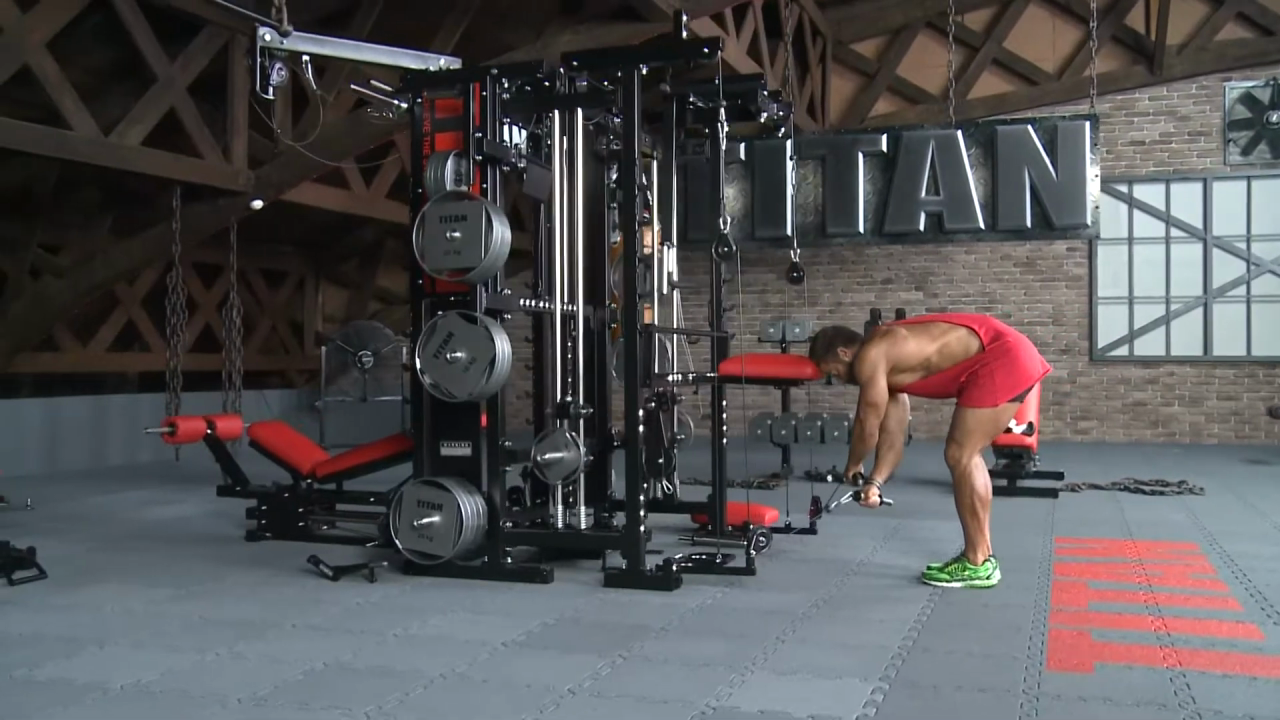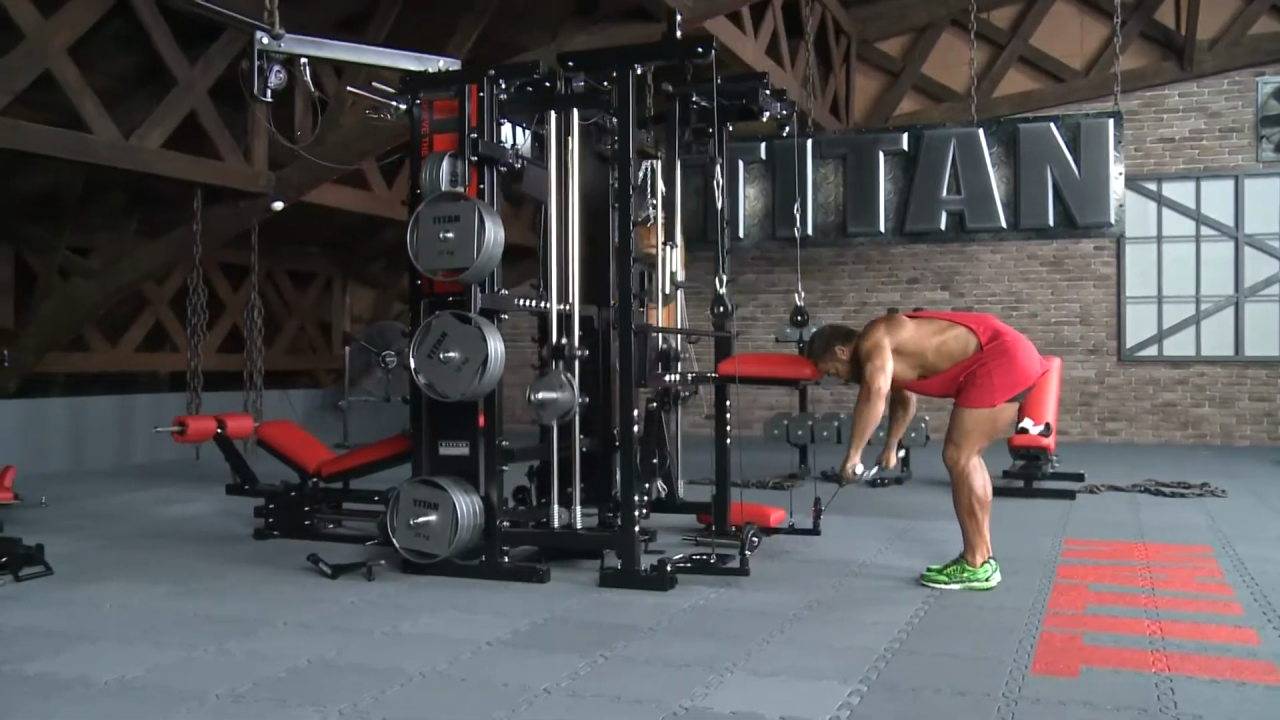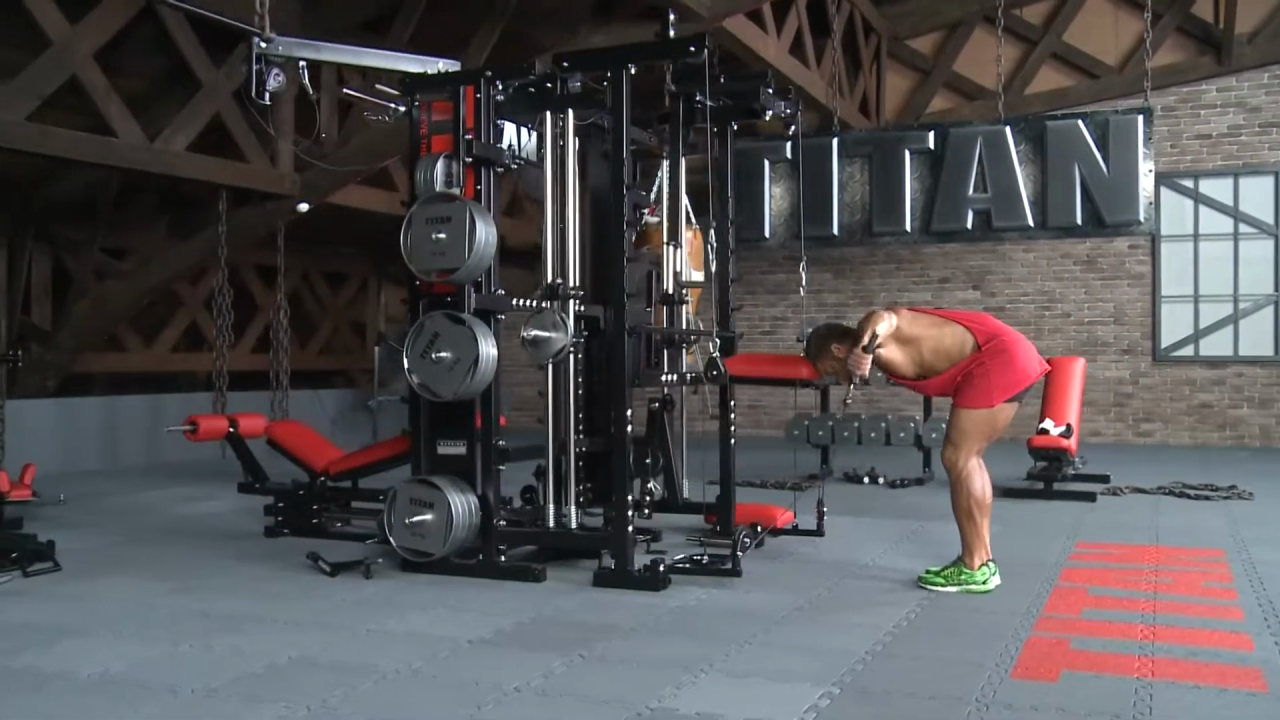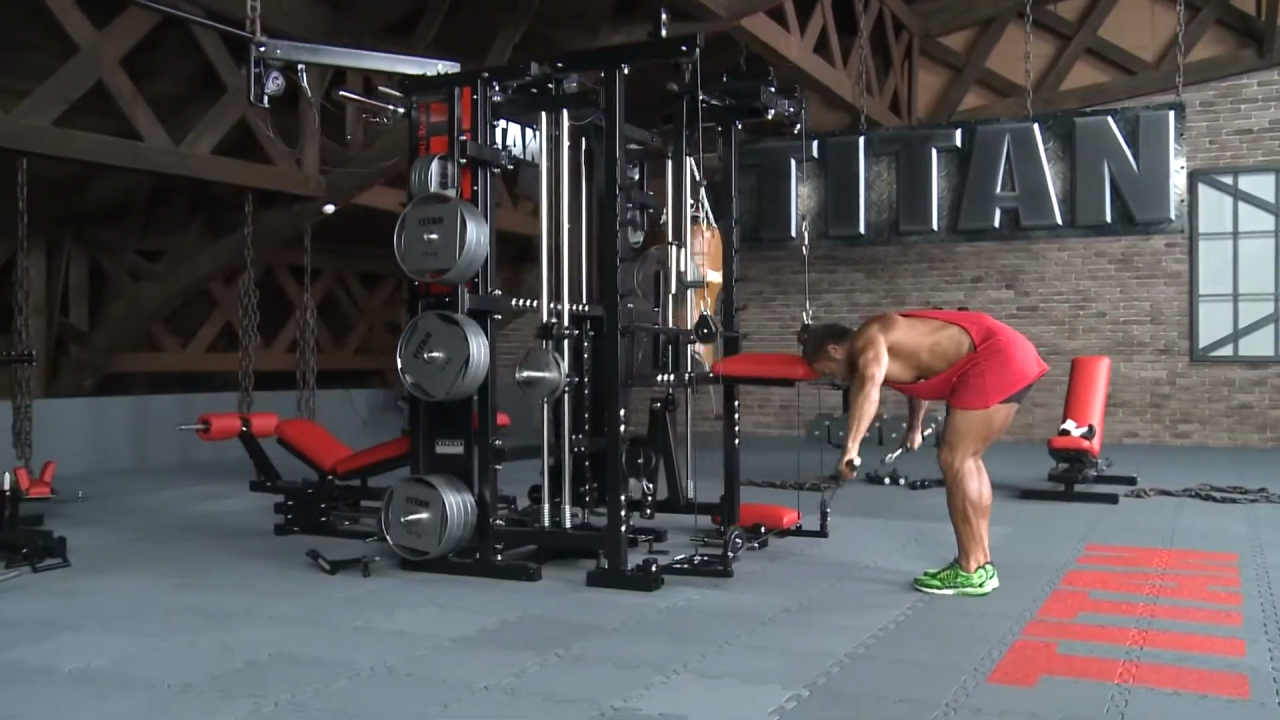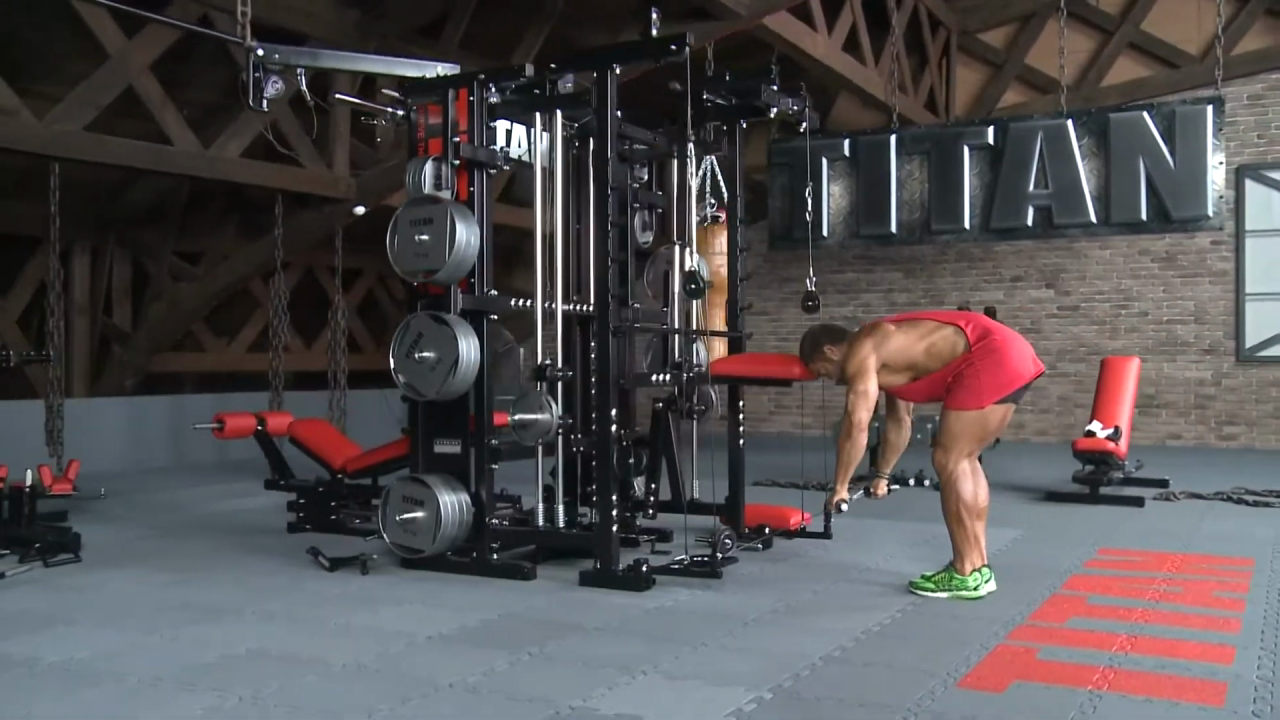
dt=0.5s
person 1, frame 1
left shoulder: (871, 357)
right shoulder: (888, 365)
left elbow: (867, 426)
right elbow: (892, 434)
left wrist: (853, 466)
right wrist: (874, 482)
left hip: (1001, 360)
right hip: (1009, 355)
left knee: (960, 457)
right knee: (967, 456)
left ankle: (978, 565)
right ankle: (980, 556)
person 1, frame 2
left shoulder: (871, 342)
right shoulder: (886, 349)
left elbow: (875, 387)
right elbow: (902, 393)
left wrist: (854, 454)
right wrist: (891, 446)
left hip: (1000, 360)
right hip: (1008, 354)
left knee: (959, 458)
right knee: (967, 457)
left ankle: (977, 567)
right ankle: (982, 559)
person 1, frame 3
left shoulder: (867, 333)
left elbow: (883, 319)
left wrist: (864, 347)
left hip: (997, 359)
right hip: (1008, 353)
left knee: (958, 459)
right knee: (967, 458)
left ankle: (974, 569)
right ankle: (982, 562)
person 1, frame 4
left shoulder: (866, 340)
right shoulder: (886, 344)
left elbow: (870, 383)
right elbow: (916, 383)
left wrist: (850, 449)
right wrist: (914, 430)
left hip: (995, 359)
right hip: (1009, 351)
left knee: (954, 460)
right knee: (966, 459)
left ankle: (971, 572)
right ankle: (981, 564)
person 1, frame 5
left shoulder: (860, 353)
right shoulder: (884, 352)
left elbow: (857, 424)
right elbow: (899, 420)
left wrist: (840, 487)
right wrist: (882, 474)
left hip: (990, 360)
right hip: (1007, 352)
left knee: (949, 462)
right knee: (963, 460)
left ankle: (966, 575)
right ankle: (978, 568)
